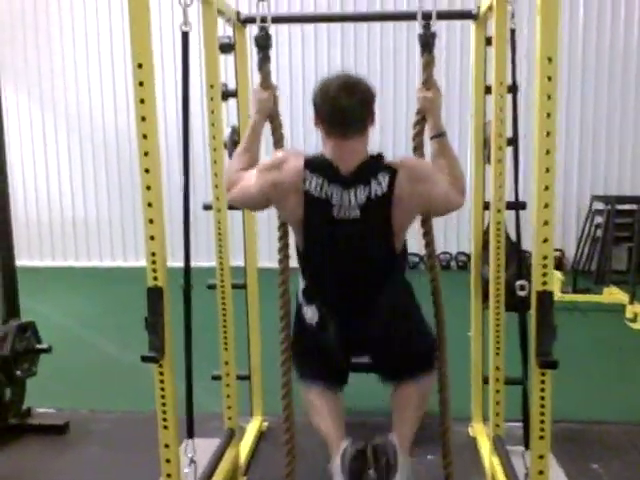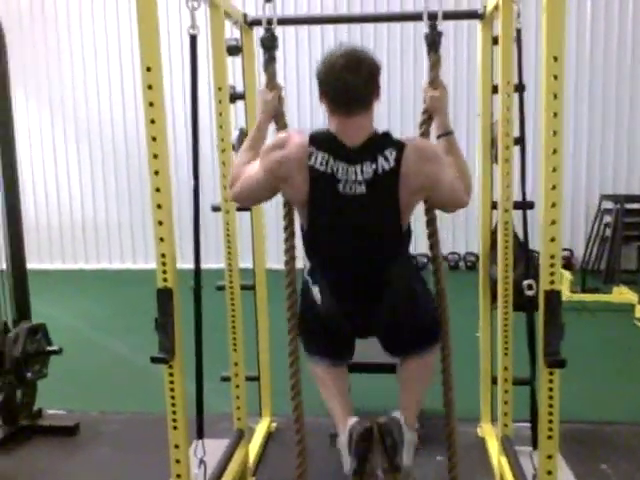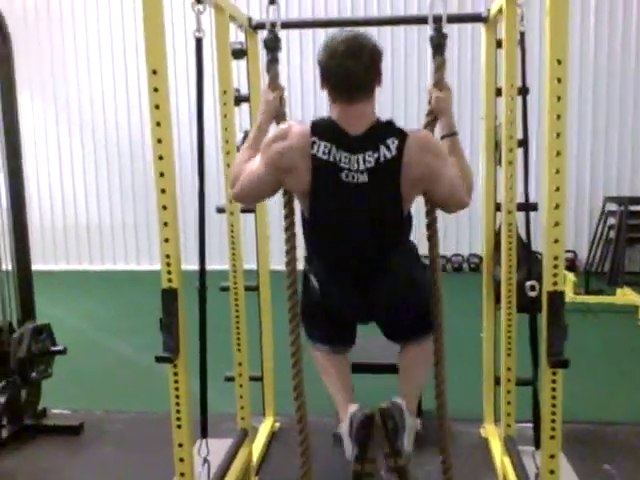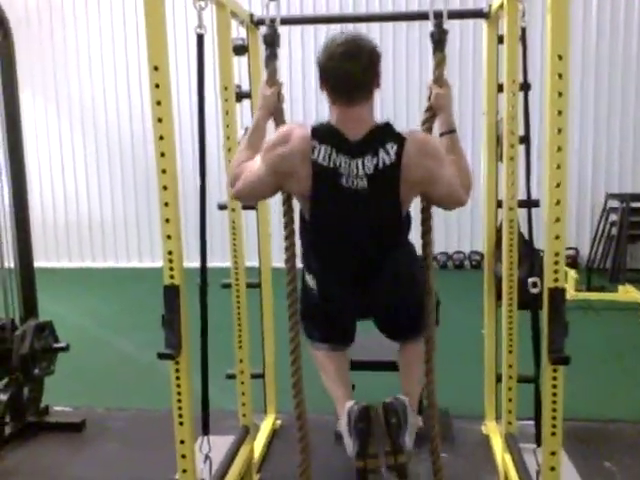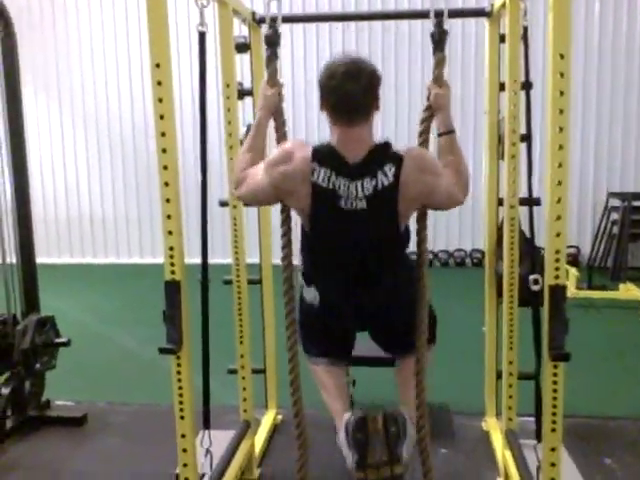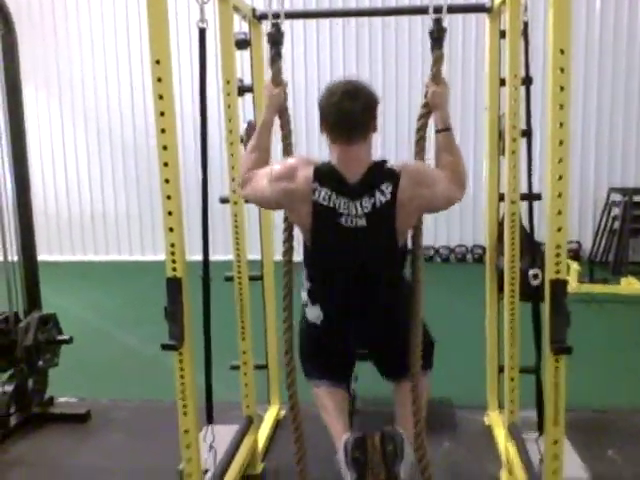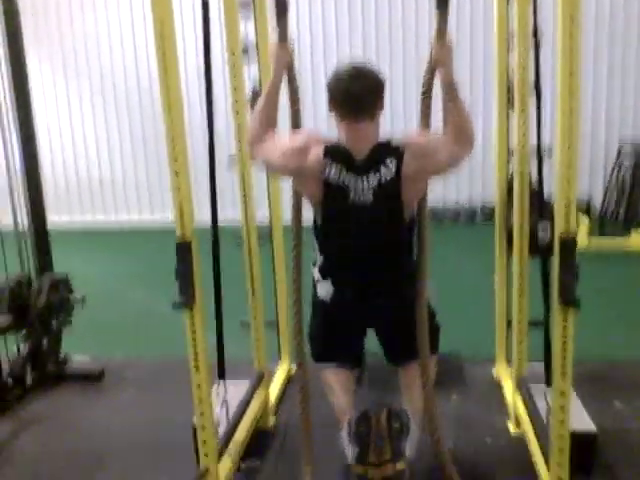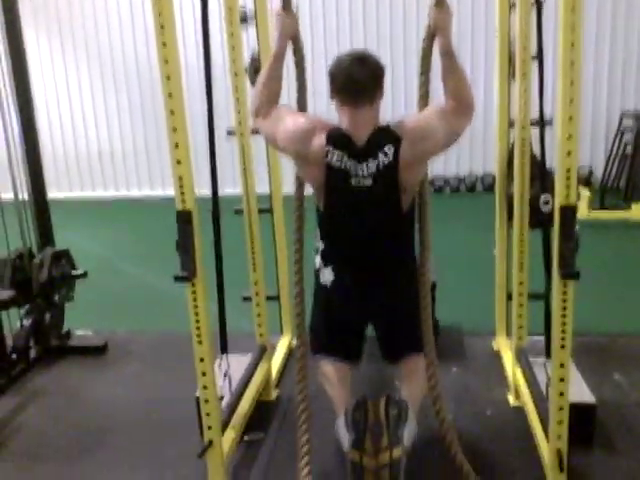
dt=0.1s
person 1, frame 1
left shoulder: (285, 174)
right shoulder: (409, 178)
left elbow: (233, 188)
right elbow: (456, 193)
left wrist: (257, 119)
right wrist: (436, 123)
left hip: (322, 320)
right hip: (390, 321)
left knee: (316, 375)
right knee: (418, 366)
right ankle: (397, 447)
person 1, frame 2
left shoulder: (289, 153)
right shoulder: (417, 157)
left elbow: (237, 188)
right elbow: (461, 194)
left wrist: (262, 119)
right wrist: (443, 123)
left hip: (328, 299)
right hip: (396, 300)
left knee: (323, 352)
right knee: (423, 341)
left ankle: (346, 428)
right ankle: (404, 424)
person 1, frame 3
left shoulder: (290, 143)
right shoulder: (417, 148)
left elbow: (238, 189)
right elbow: (461, 197)
left wrist: (264, 118)
right wrist: (447, 123)
left hip: (329, 285)
right hip: (396, 285)
left knee: (325, 336)
right knee: (420, 328)
left ankle: (348, 414)
right ankle: (405, 410)
person 1, frame 4
left shoulder: (290, 147)
right shoulder: (416, 150)
left elbow: (237, 186)
right elbow: (460, 194)
left wrist: (261, 113)
right wrist: (447, 119)
left hip: (327, 285)
right hip: (394, 283)
left knee: (324, 336)
right knee: (417, 327)
left ankle: (347, 410)
right ankle: (406, 408)
person 1, frame 5
left shoulder: (294, 165)
right shoulder: (412, 168)
left elbow: (241, 186)
right elbow: (458, 190)
left wrist: (264, 116)
right wrist: (445, 123)
left hip: (325, 295)
right hip: (391, 294)
left knee: (323, 350)
right knee: (413, 341)
left ankle: (345, 422)
right ankle: (405, 422)
person 1, frame 6
left shoulder: (296, 182)
right shoulder: (410, 182)
left elbow: (245, 182)
right elbow: (456, 187)
left wrist: (268, 116)
right wrist: (442, 118)
left hip: (327, 313)
right hip: (389, 313)
left knee: (324, 373)
right knee: (412, 367)
left ankle: (344, 442)
right ankle: (403, 441)
person 1, frame 7
left shoulder: (309, 160)
right shoulder: (412, 159)
left elbow: (257, 140)
right elbow: (463, 139)
left wrist: (277, 73)
right wrist: (446, 76)
left hip: (336, 289)
right hip: (396, 287)
left knee: (334, 359)
right knee: (413, 354)
left ankle: (349, 426)
right ankle: (409, 422)
person 1, frame 8
left shoulder: (311, 143)
right shoulder: (411, 143)
left elbow: (261, 111)
right elbow: (462, 109)
left wrist: (282, 43)
right wrist: (445, 43)
left hip: (337, 276)
right hip: (396, 277)
left knee: (331, 352)
right knee: (414, 350)
left ankle: (347, 416)
right ankle: (405, 412)
